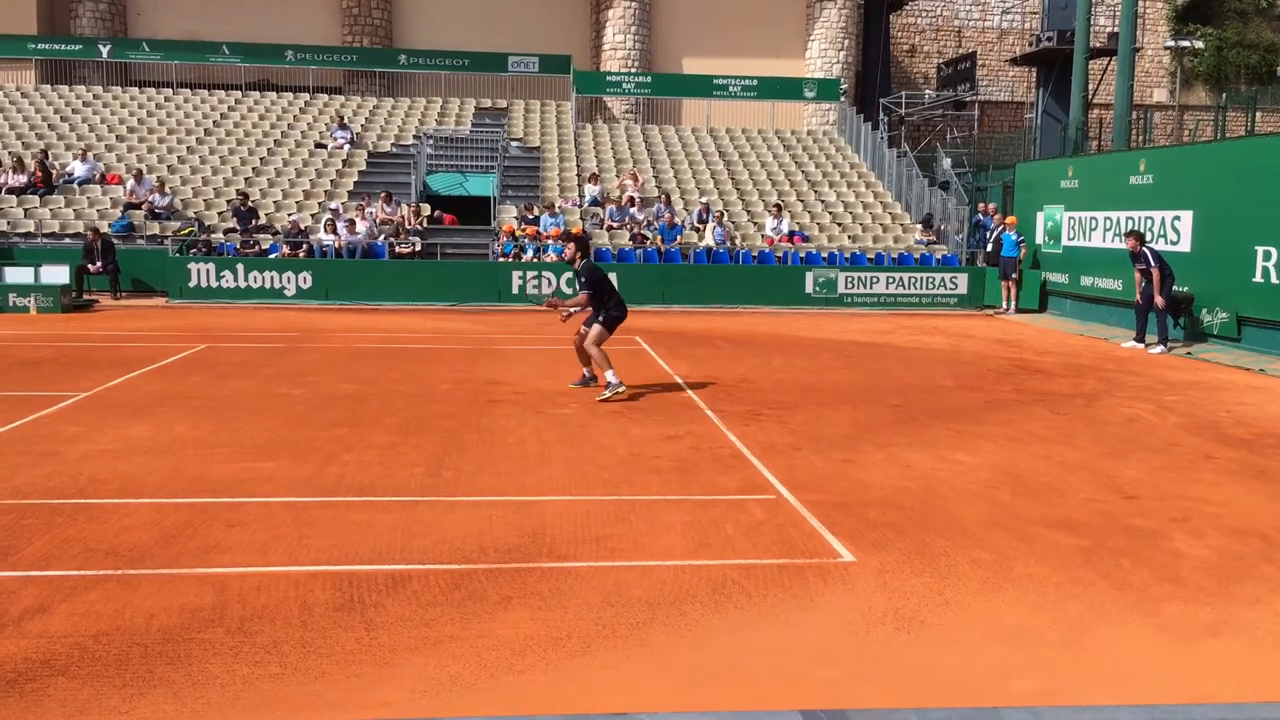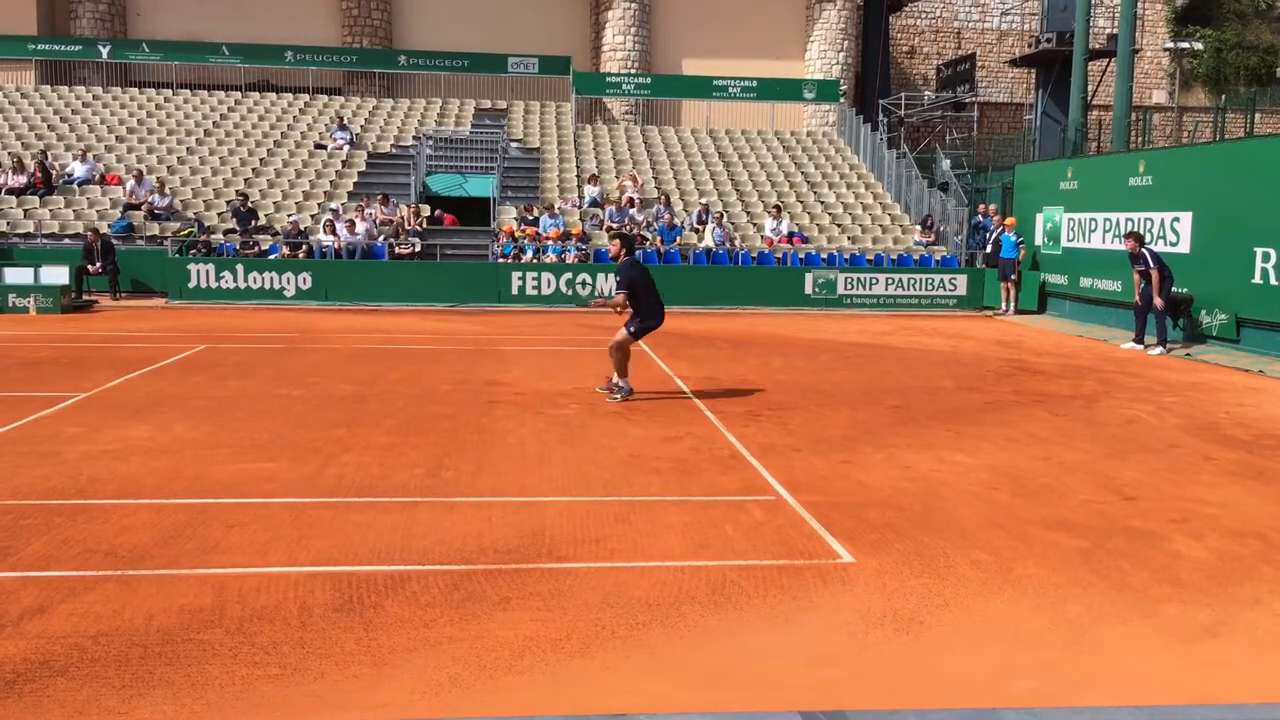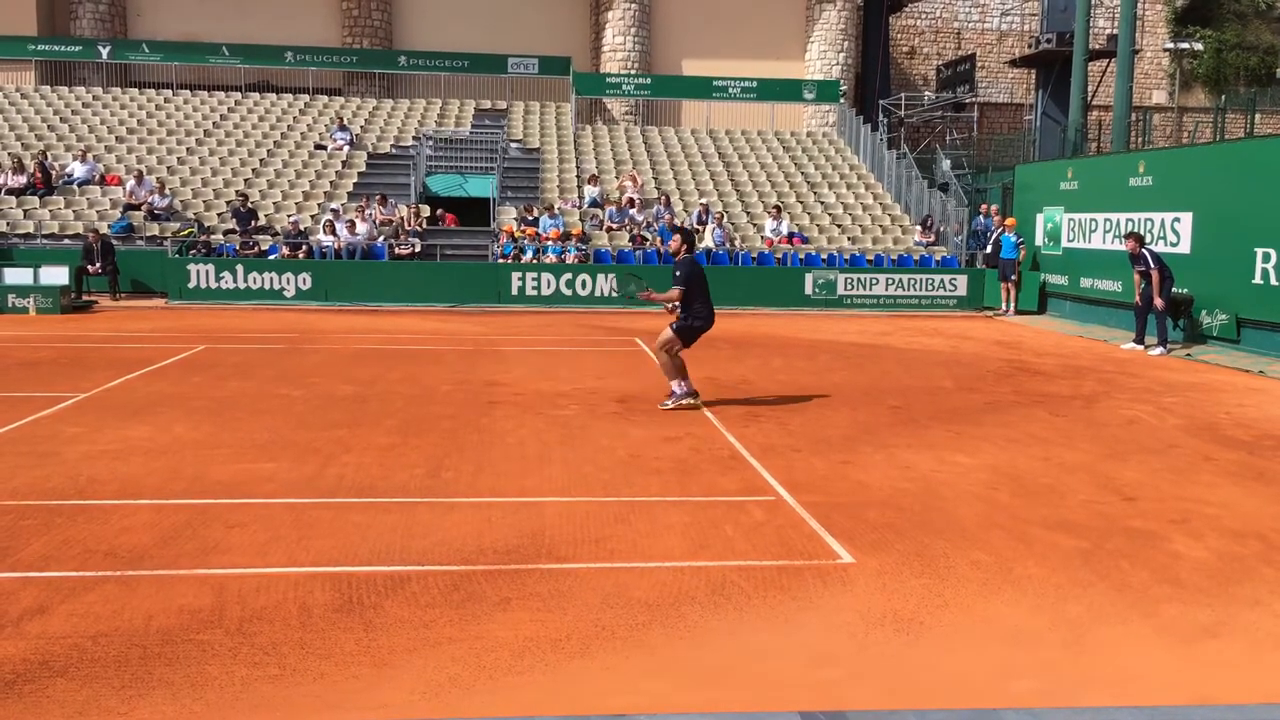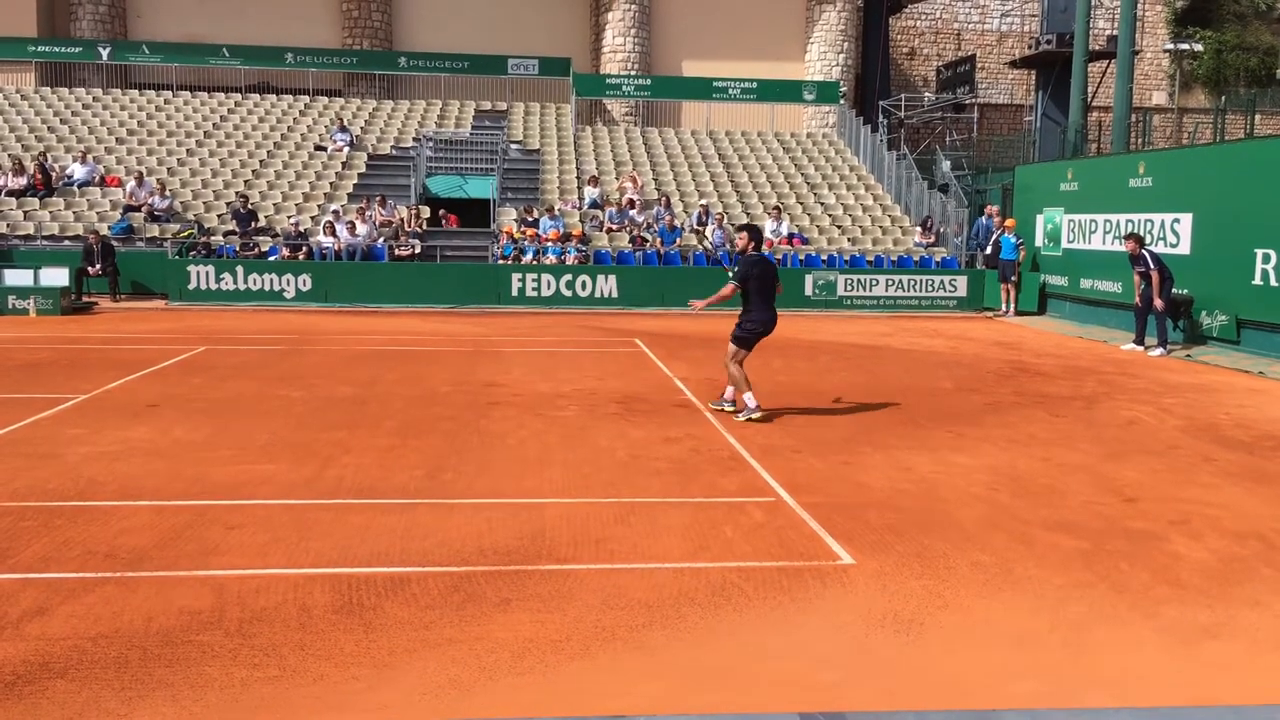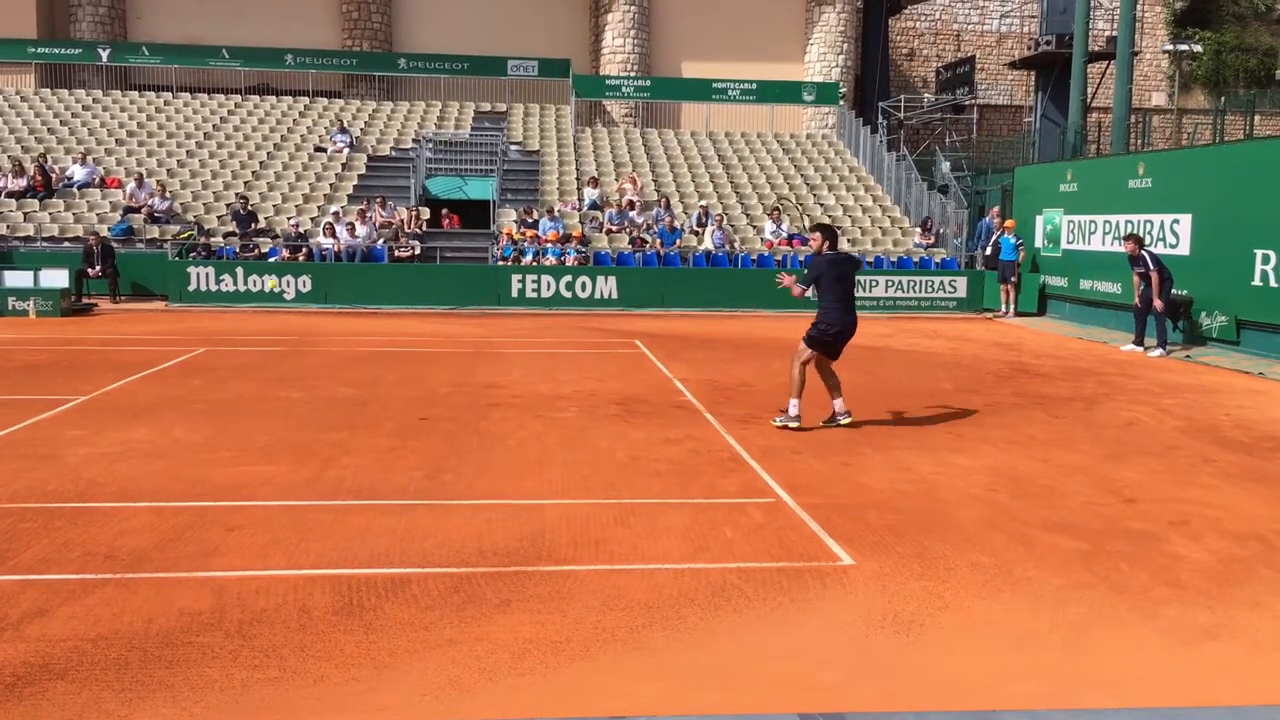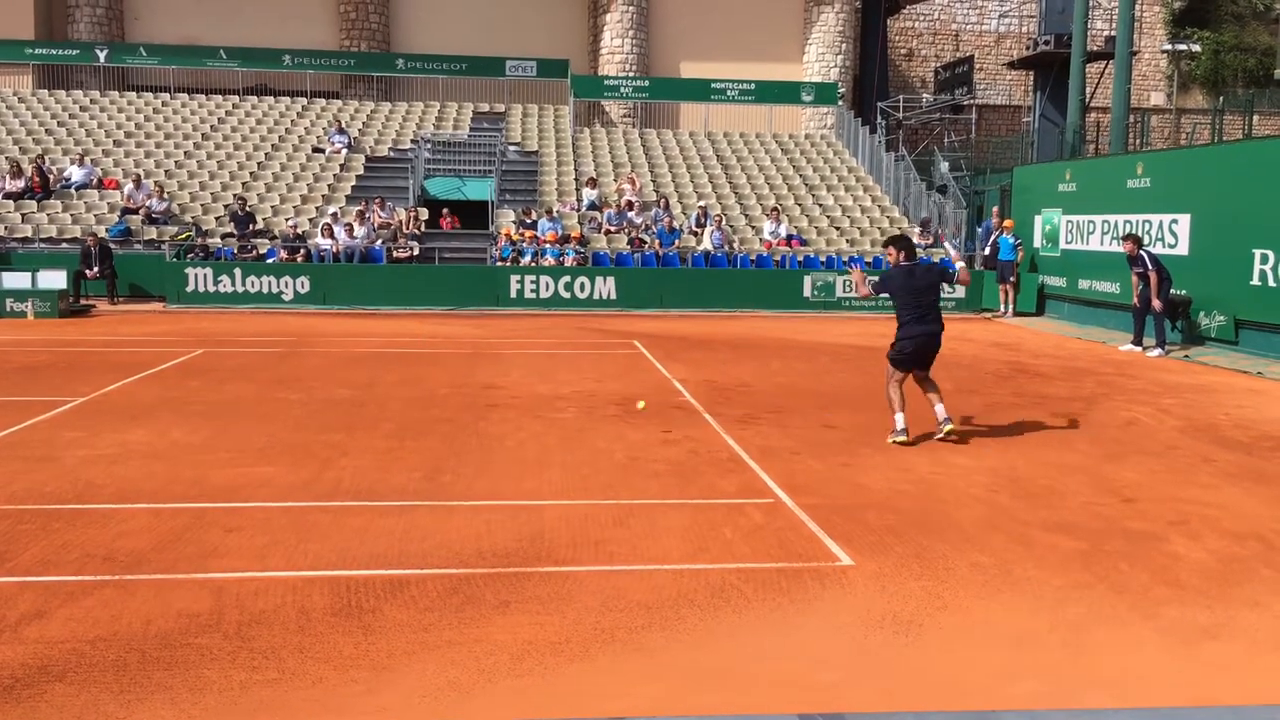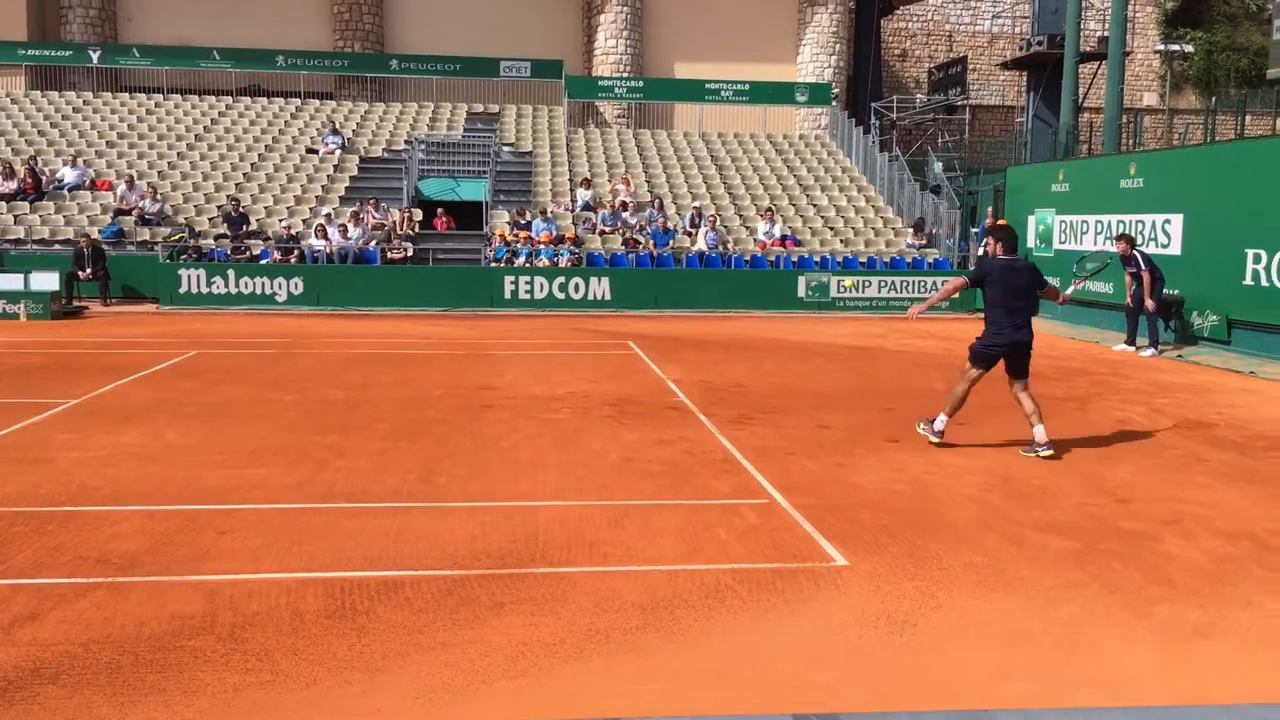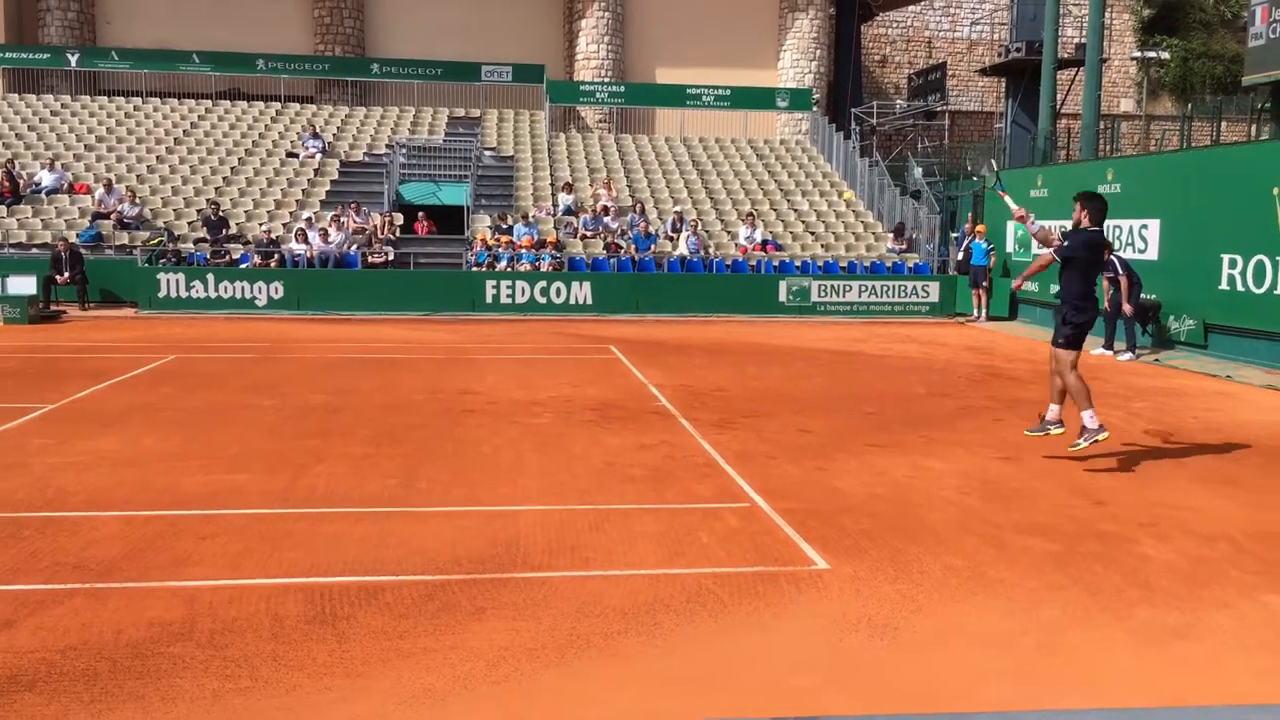
dt=0.2s
person 1, frame 1
left shoulder: (587, 270)
right shoulder: (582, 269)
left elbow: (583, 300)
left wrist: (559, 304)
right wrist: (571, 311)
left hip: (613, 311)
right hip: (603, 310)
left knee: (590, 343)
right knee: (578, 340)
left ankle: (614, 382)
right ankle: (589, 376)
person 1, frame 2
left shoulder: (623, 268)
right shoulder: (632, 265)
left elbow: (620, 300)
left wrist: (606, 303)
right wrist: (623, 305)
left hip: (649, 316)
right hip: (645, 314)
left knee: (615, 345)
right knee: (620, 344)
left ankle: (624, 387)
right ankle: (617, 382)
person 1, frame 3
left shoulder: (683, 265)
right shoulder: (689, 263)
left elbow: (675, 295)
left wrist: (654, 296)
right wrist: (676, 306)
left hip: (695, 318)
right hip: (699, 316)
left knee: (660, 347)
right knee: (671, 350)
left ankle: (679, 391)
right ankle: (686, 391)
person 1, frame 4
left shoulder: (746, 262)
right shoulder: (767, 263)
left elbow: (728, 291)
right elbow: (777, 289)
left wrist: (706, 302)
left hip: (754, 320)
right hip: (767, 319)
left knee: (731, 361)
right knee: (733, 358)
left ankle: (752, 406)
right ankle: (728, 398)
person 1, frame 5
left shoulder: (817, 263)
right shoulder: (847, 260)
left elbow: (798, 293)
right elbow: (859, 263)
left wrist: (791, 283)
left hip: (829, 322)
right hip: (848, 324)
left knee: (798, 361)
right knee: (821, 364)
left ankle: (792, 413)
right ankle: (841, 412)
person 1, frame 6
left shoulder: (891, 275)
right shoulder: (933, 270)
left elbow: (864, 292)
right elbow: (965, 280)
left wrist: (858, 279)
right wrist: (959, 261)
left hip: (909, 337)
right hip: (933, 336)
left knee: (894, 382)
right knee: (922, 377)
left ankle: (900, 428)
right ankle: (943, 420)
person 1, frame 7
left shoulder: (989, 267)
right shoulder: (1029, 269)
left elbow: (956, 284)
right elbow: (1050, 293)
left wrist: (925, 304)
right wrist: (1061, 297)
left hip: (995, 339)
right hip: (1022, 339)
left knee: (966, 382)
right knee: (1021, 391)
left ankle: (937, 427)
right ankle: (1041, 441)
person 1, frame 8
left shoulder: (1080, 238)
right shoulder: (1095, 239)
left elbow: (1044, 261)
right elbow: (1053, 241)
left wrist: (1021, 278)
right wrist: (1028, 222)
left hip: (1074, 310)
right hip: (1081, 308)
left knee: (1066, 369)
right knee: (1056, 366)
left ankle: (1093, 426)
right ankle: (1053, 419)
